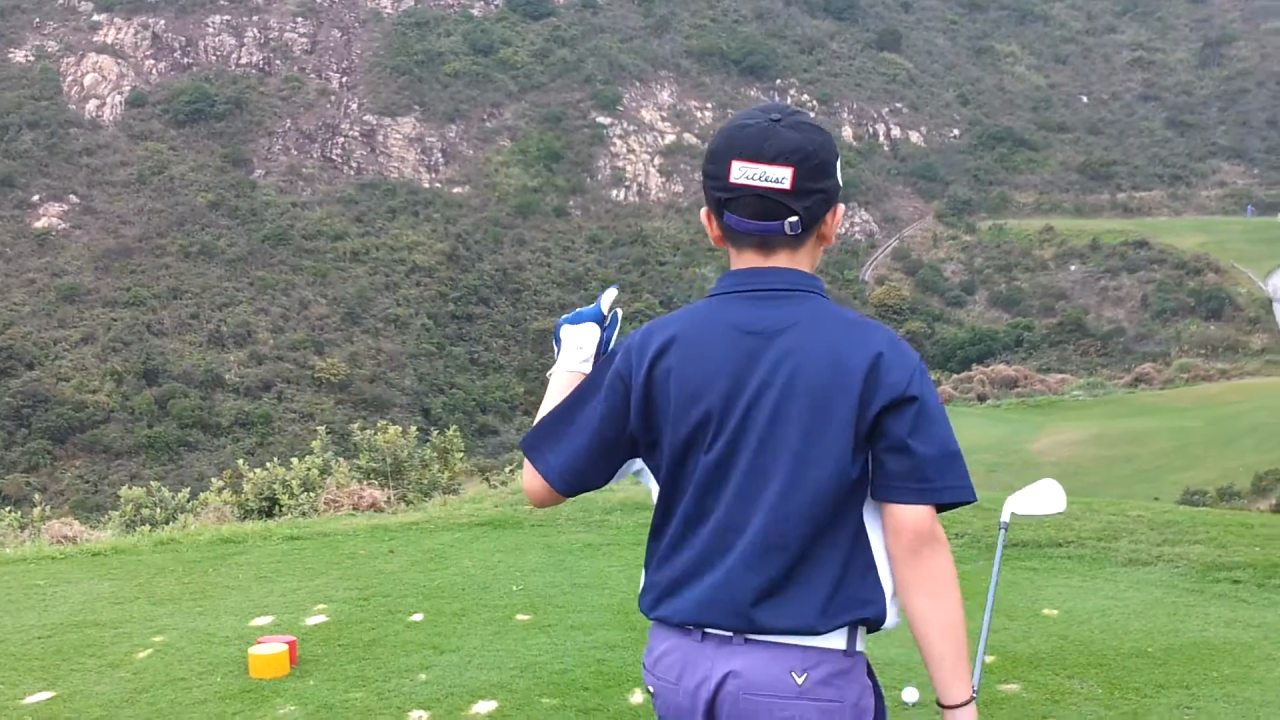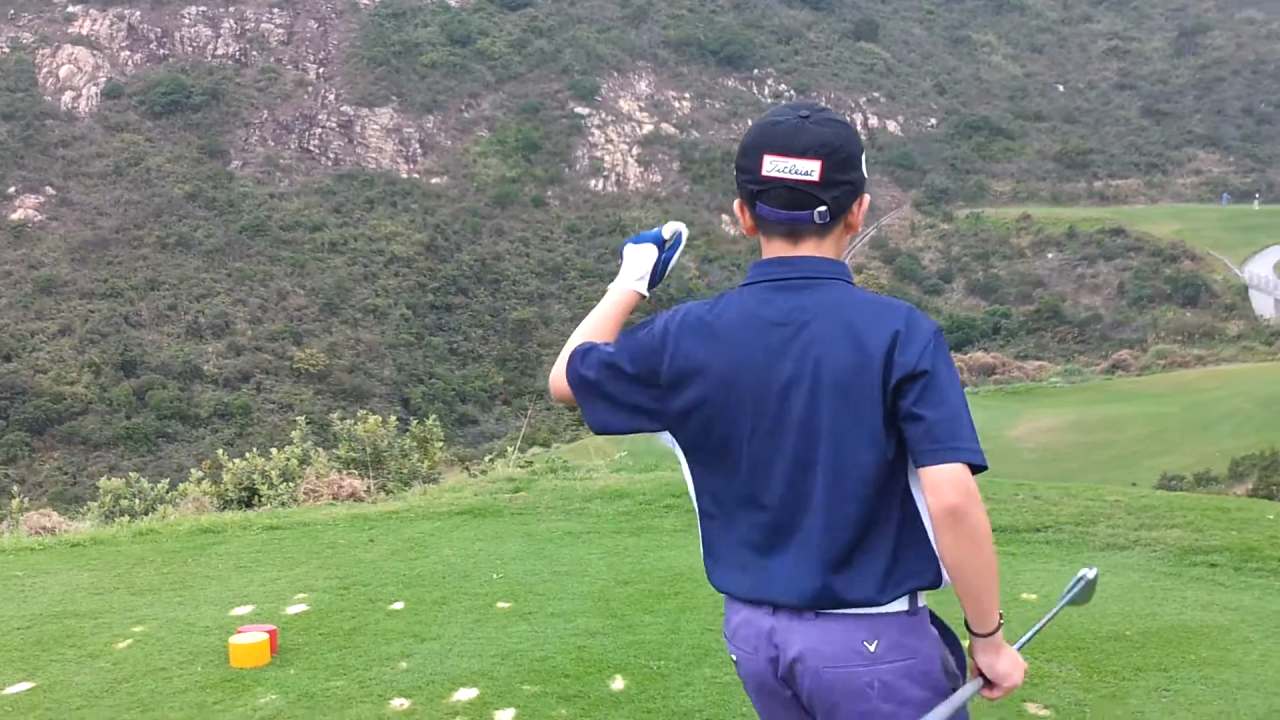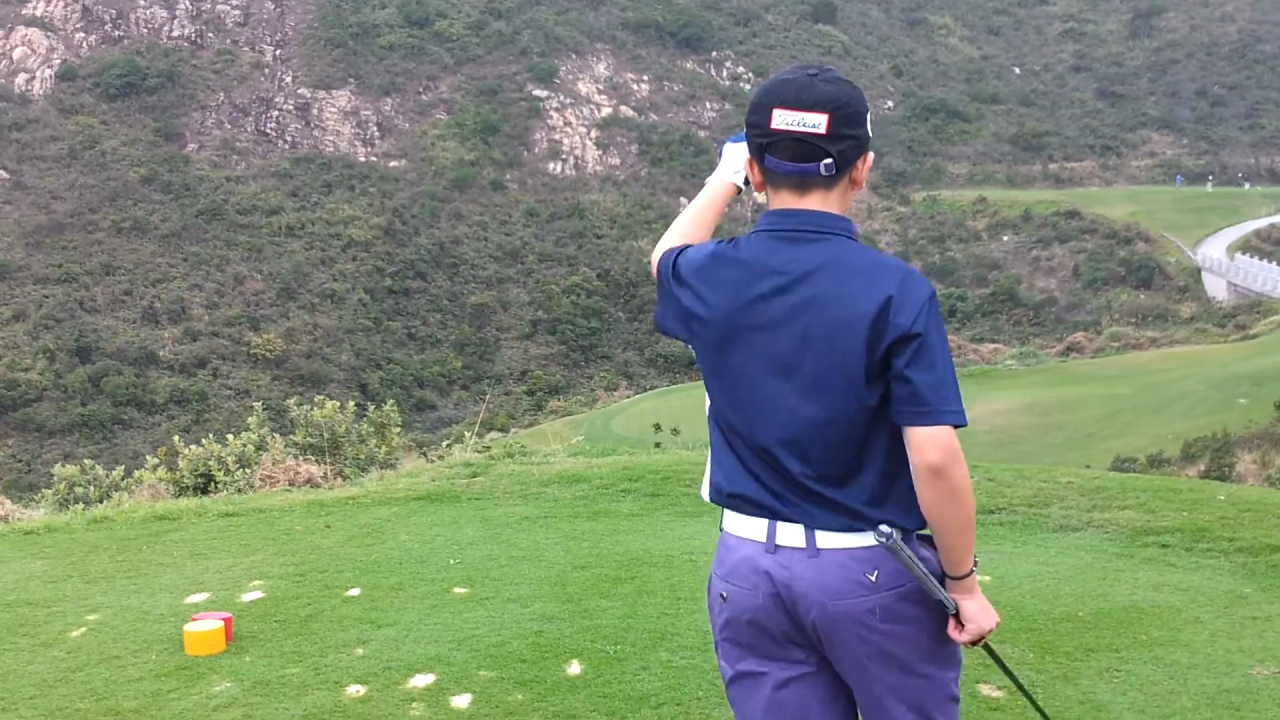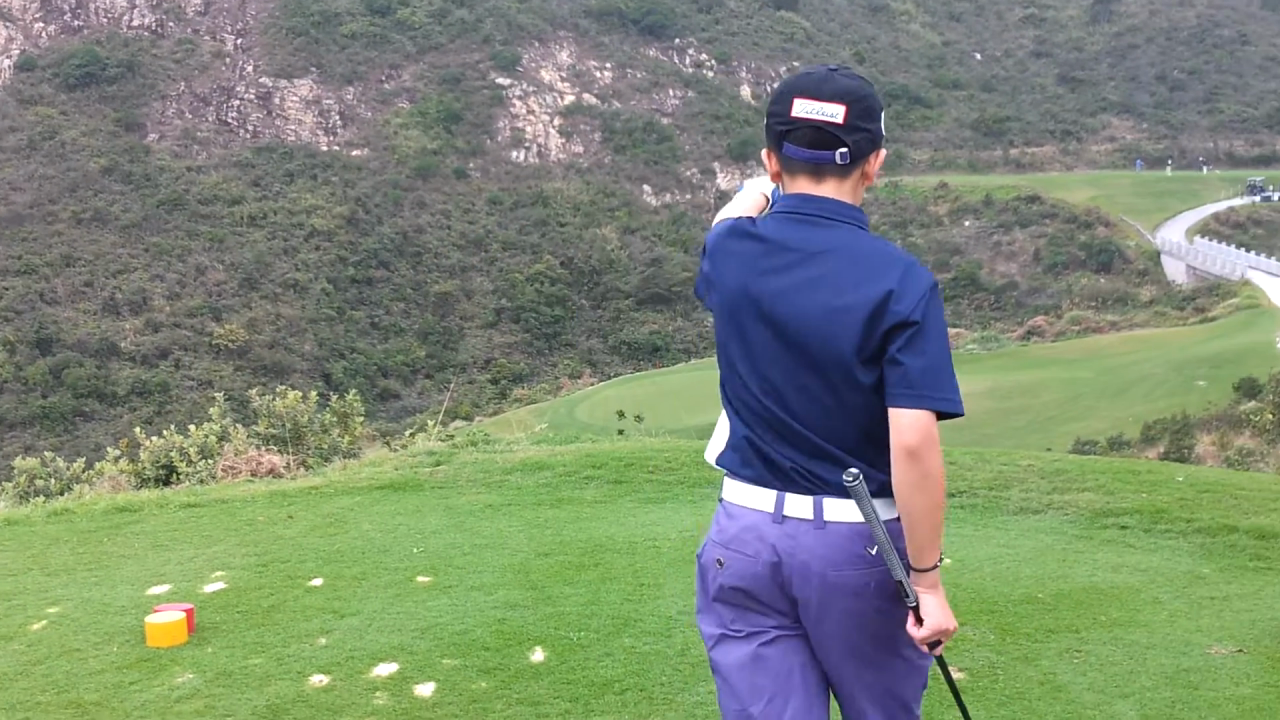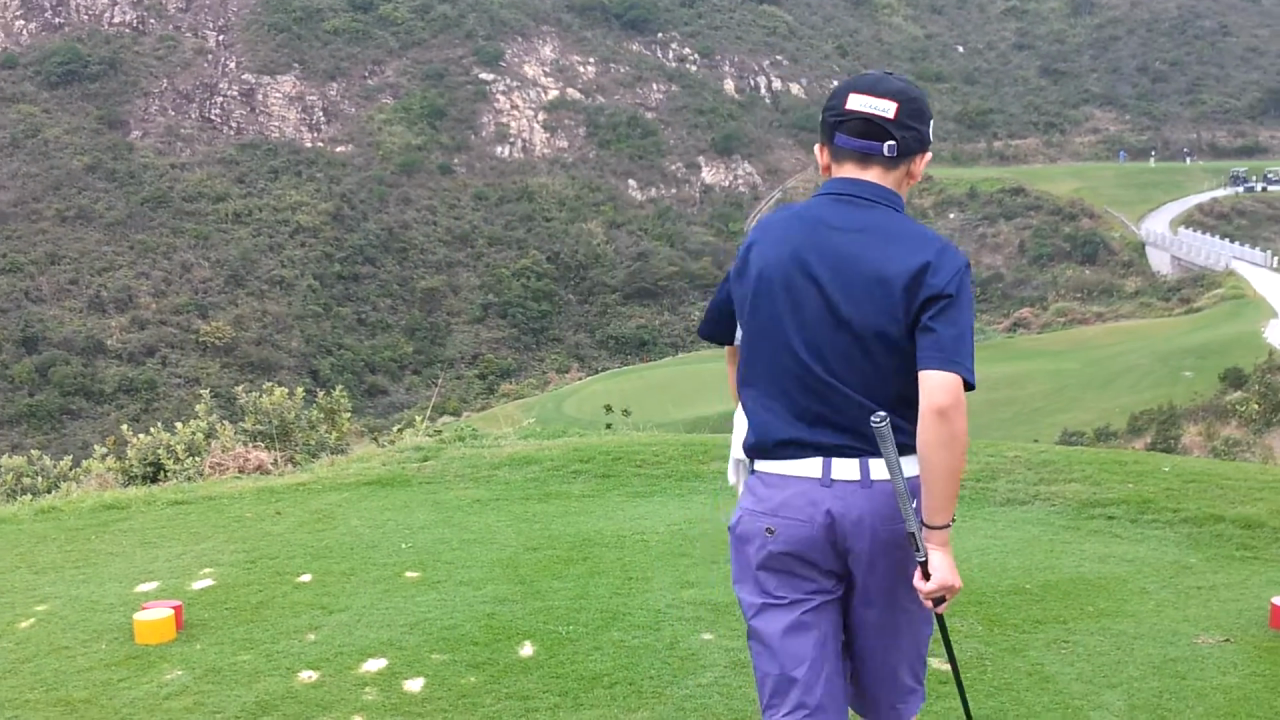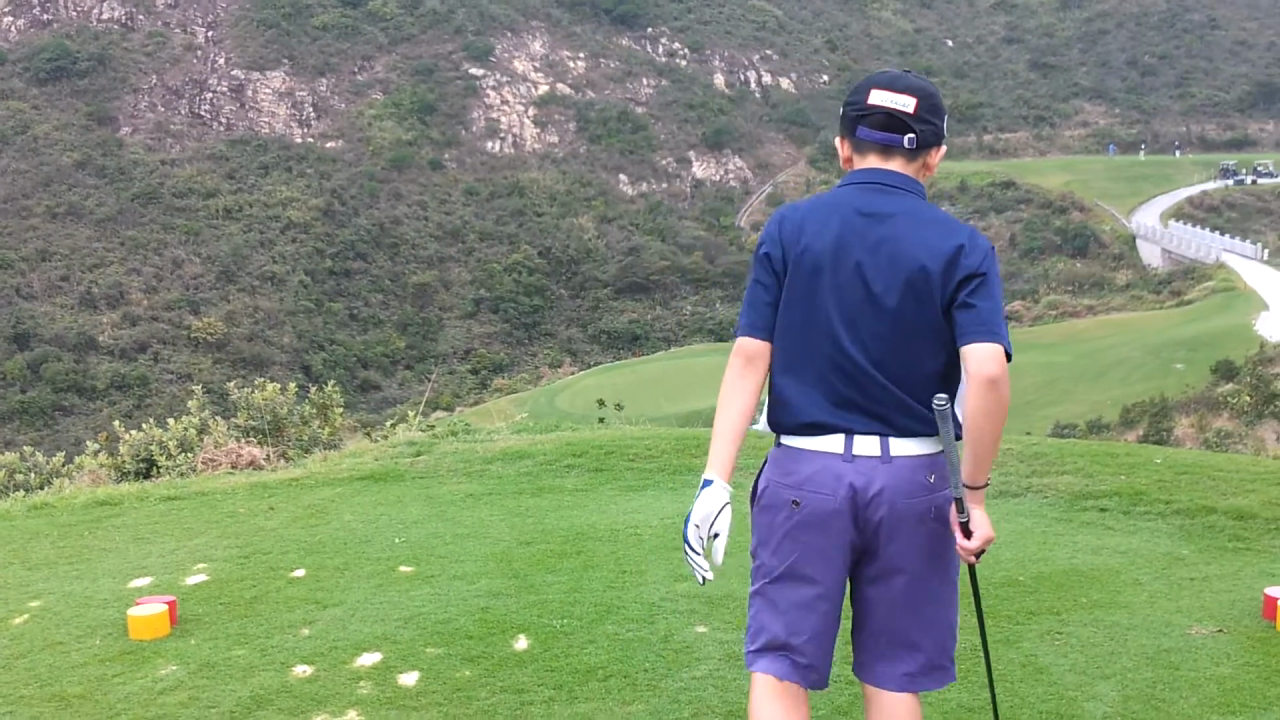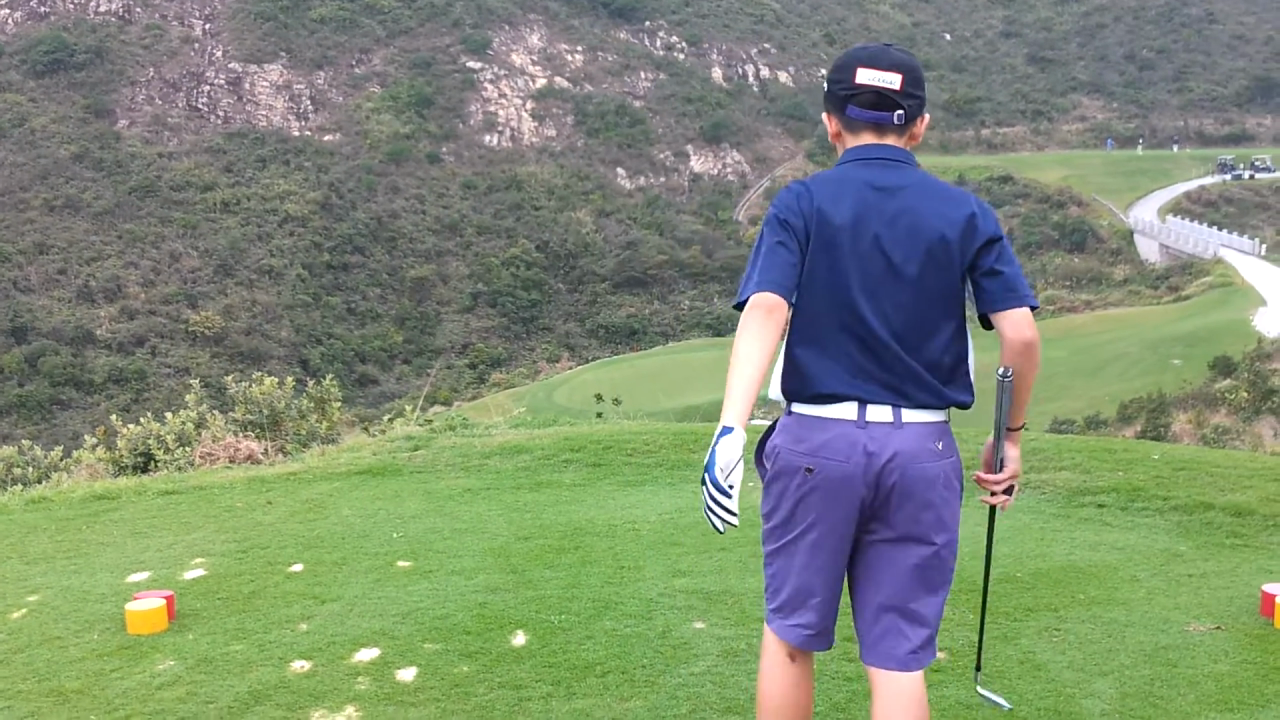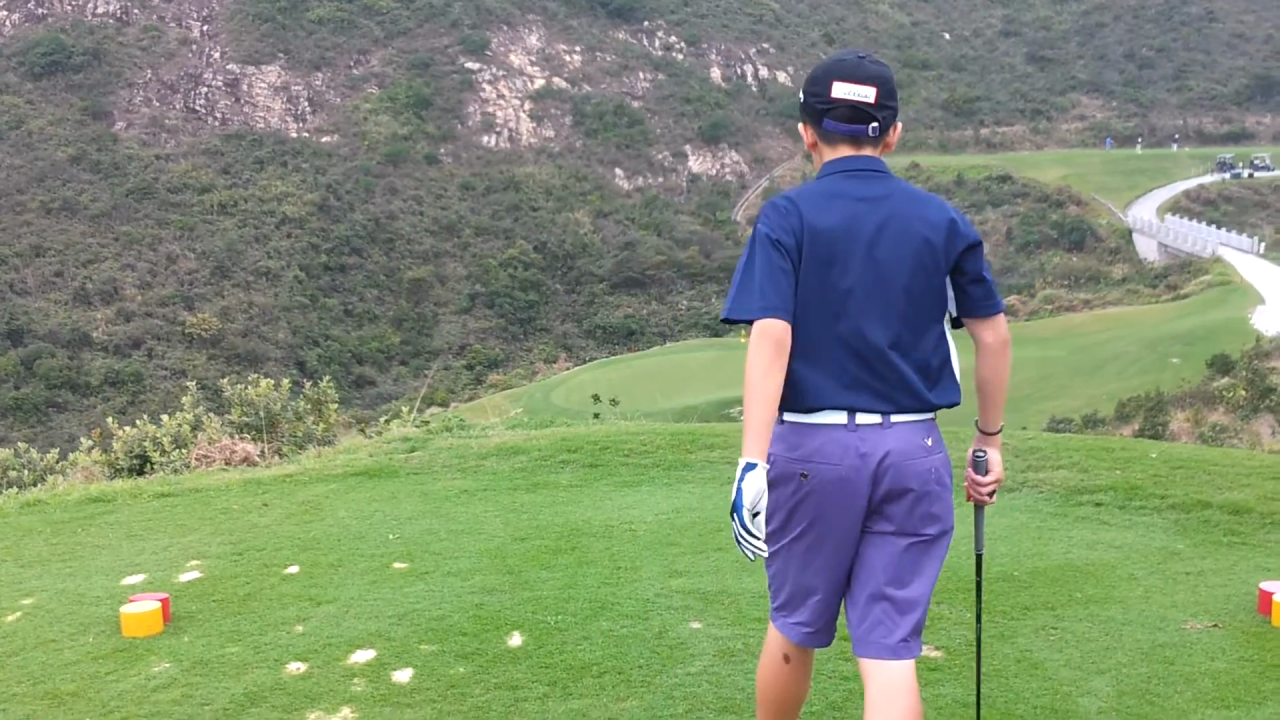
dt=0.2s
person 1, frame 1
left shoulder: (652, 349)
right shoulder: (877, 358)
left elbow: (540, 485)
right elbow: (915, 543)
left wrist: (571, 364)
left hip: (678, 661)
person 1, frame 2
left shoulder: (691, 336)
right shoulder: (901, 334)
left elbow: (566, 378)
right elbow: (951, 500)
left wrist: (631, 279)
right wrist: (988, 634)
left hip: (753, 630)
right hip: (873, 641)
person 1, frame 3
left shoulder: (710, 278)
right shoulder: (895, 291)
right elbow: (934, 461)
left wrist: (725, 173)
right wrist: (964, 583)
left hip: (746, 566)
right hip: (869, 570)
person 1, frame 4
left shoulder: (730, 252)
right shoulder: (900, 282)
right elbow: (914, 444)
left wrist: (759, 187)
right wrist: (928, 579)
left hip: (745, 534)
right hip: (858, 545)
person 1, frame 5
left shoulder: (765, 239)
right shoulder: (936, 260)
right elbow: (940, 404)
right wrist: (939, 537)
left hip: (781, 501)
right hip: (887, 504)
person 1, frame 6
left shoulder: (790, 226)
right shoulder: (962, 245)
left elbow: (750, 356)
right elbow: (987, 373)
left wrist: (715, 478)
right wrist: (975, 495)
left hip: (803, 472)
right hip: (911, 478)
person 1, frame 7
left shoulder: (800, 202)
right shoulder: (966, 213)
left elbow: (765, 314)
right elbow: (1022, 335)
left wrist: (730, 427)
right wrist: (1011, 437)
left hip: (815, 441)
right hip: (920, 448)
left knee: (791, 634)
right knee: (898, 656)
person 1, frame 8
left shoulder: (786, 216)
right shoulder: (941, 221)
left elbow: (770, 338)
right elbow: (993, 337)
left wrist: (752, 459)
right wrist: (991, 442)
left hip: (811, 447)
right hip: (911, 451)
left knee: (794, 628)
right knee: (887, 651)
